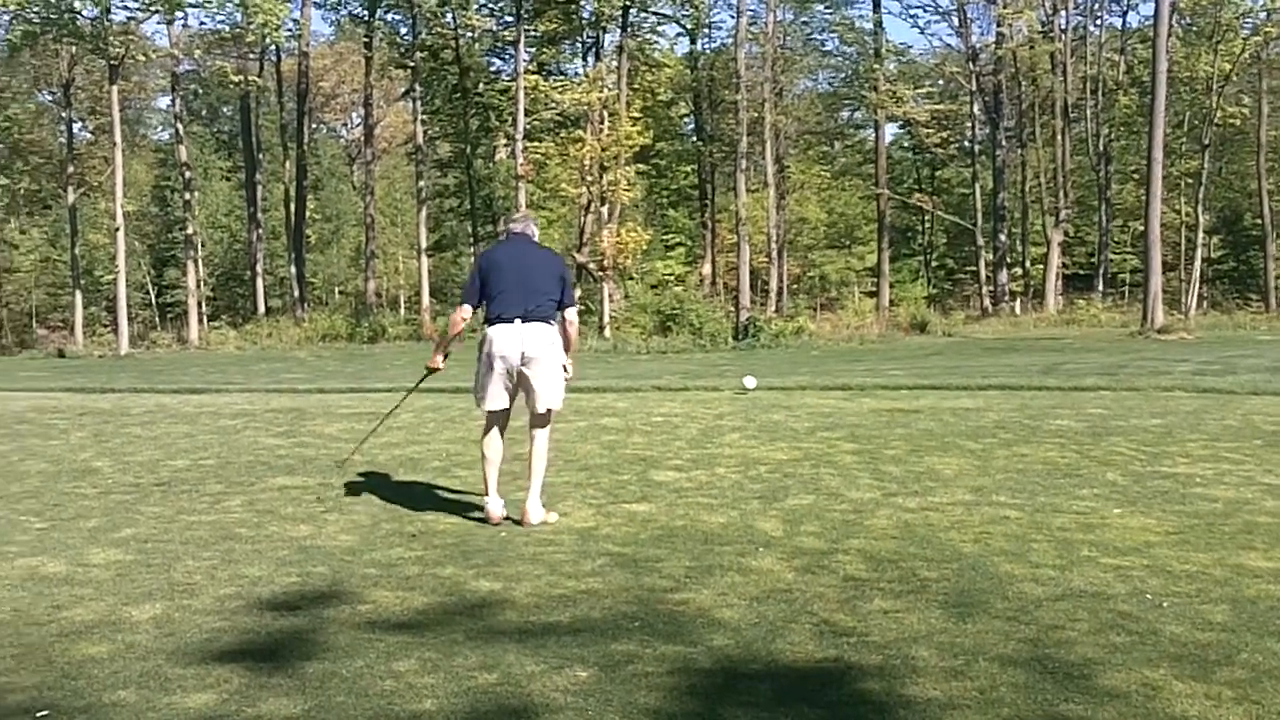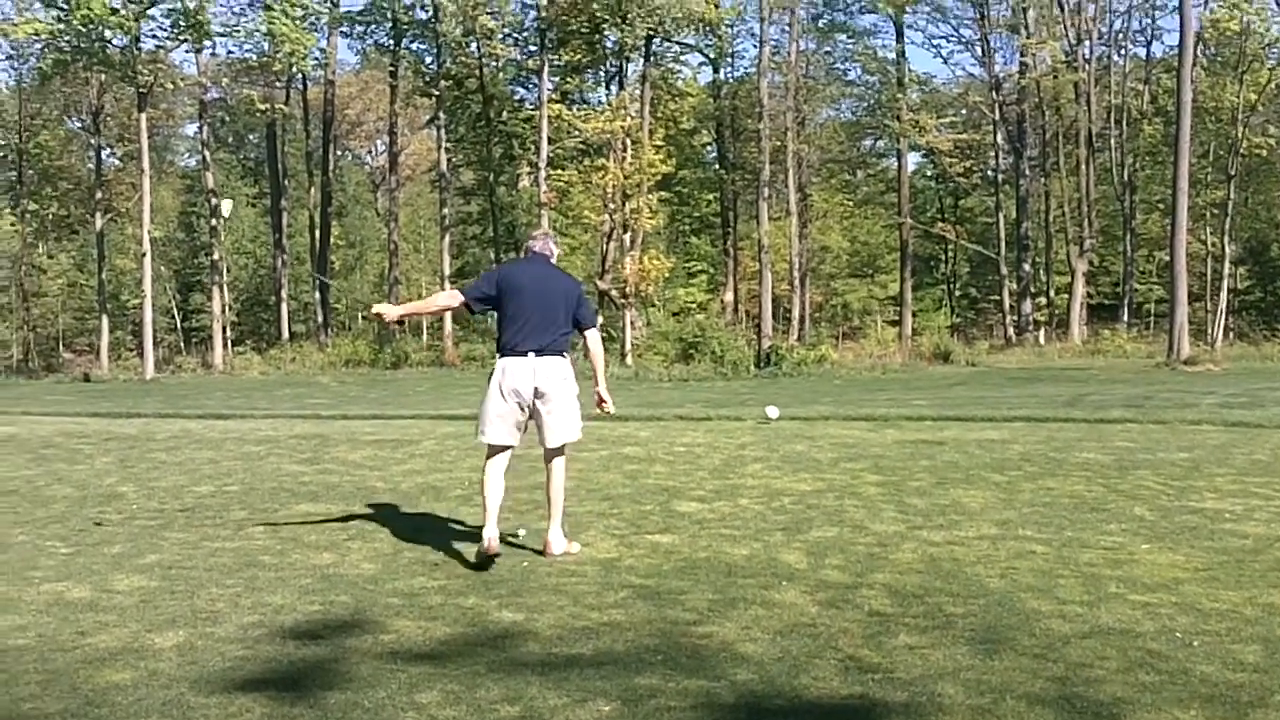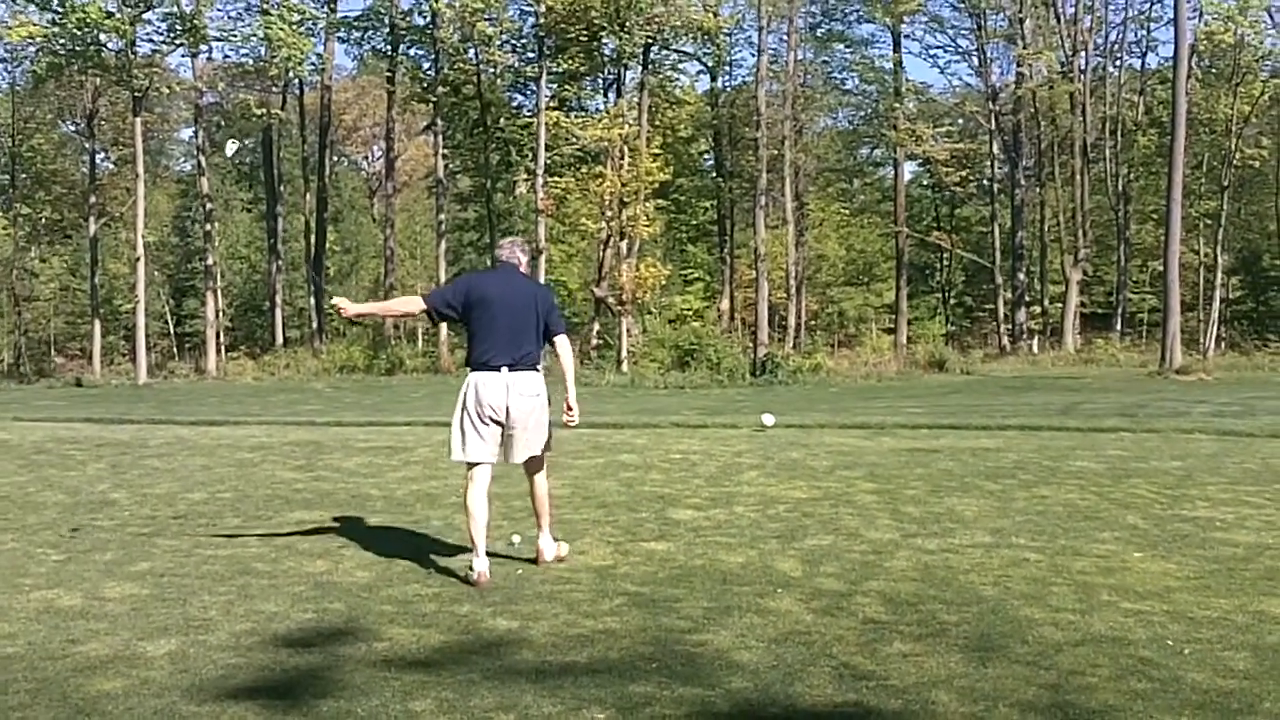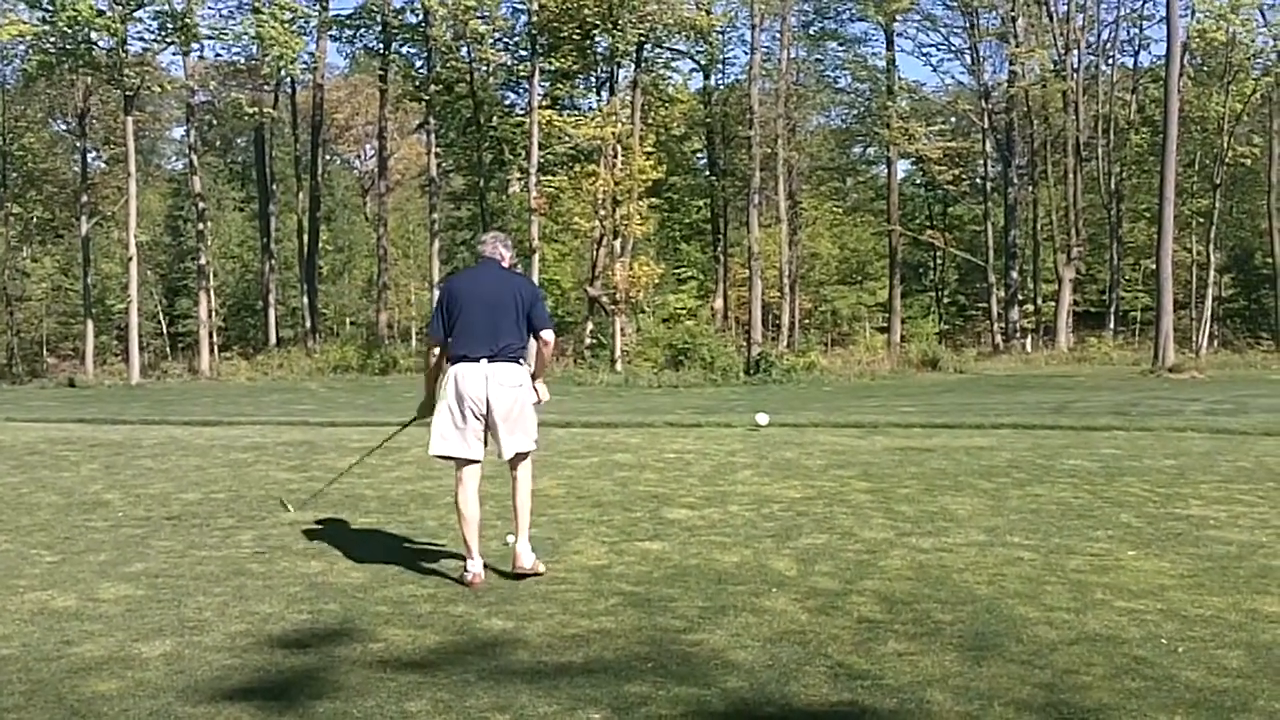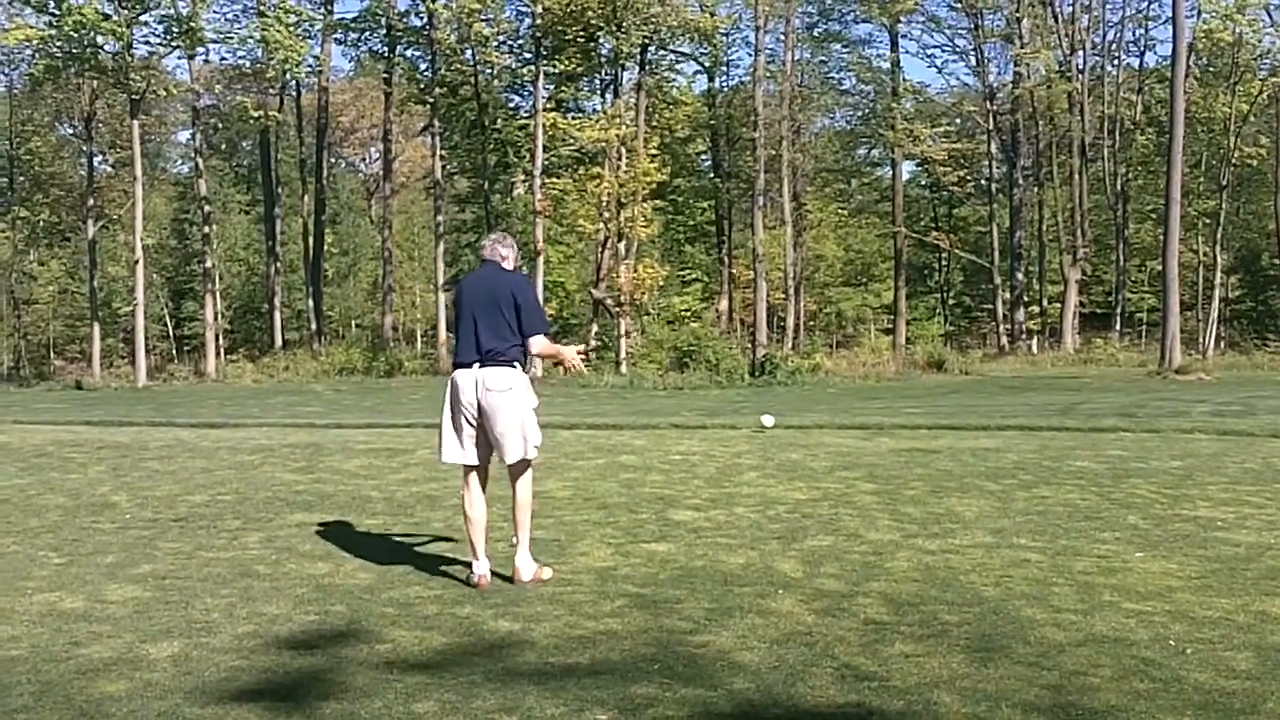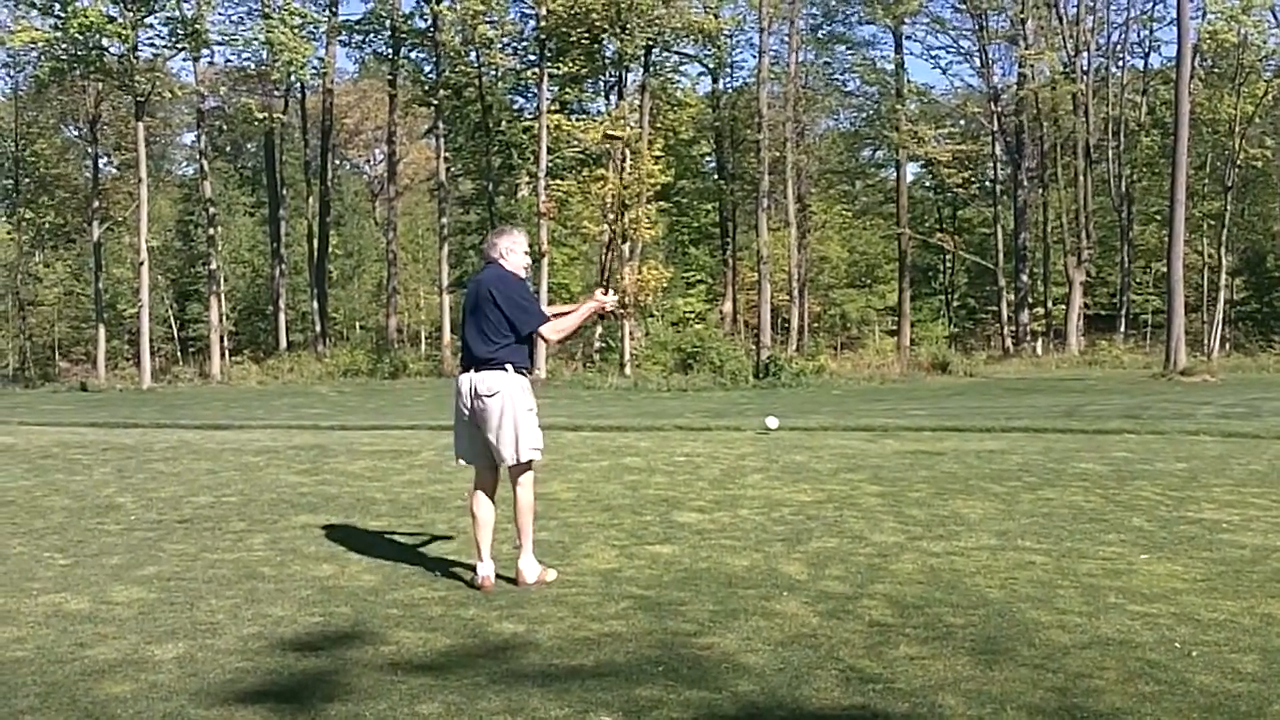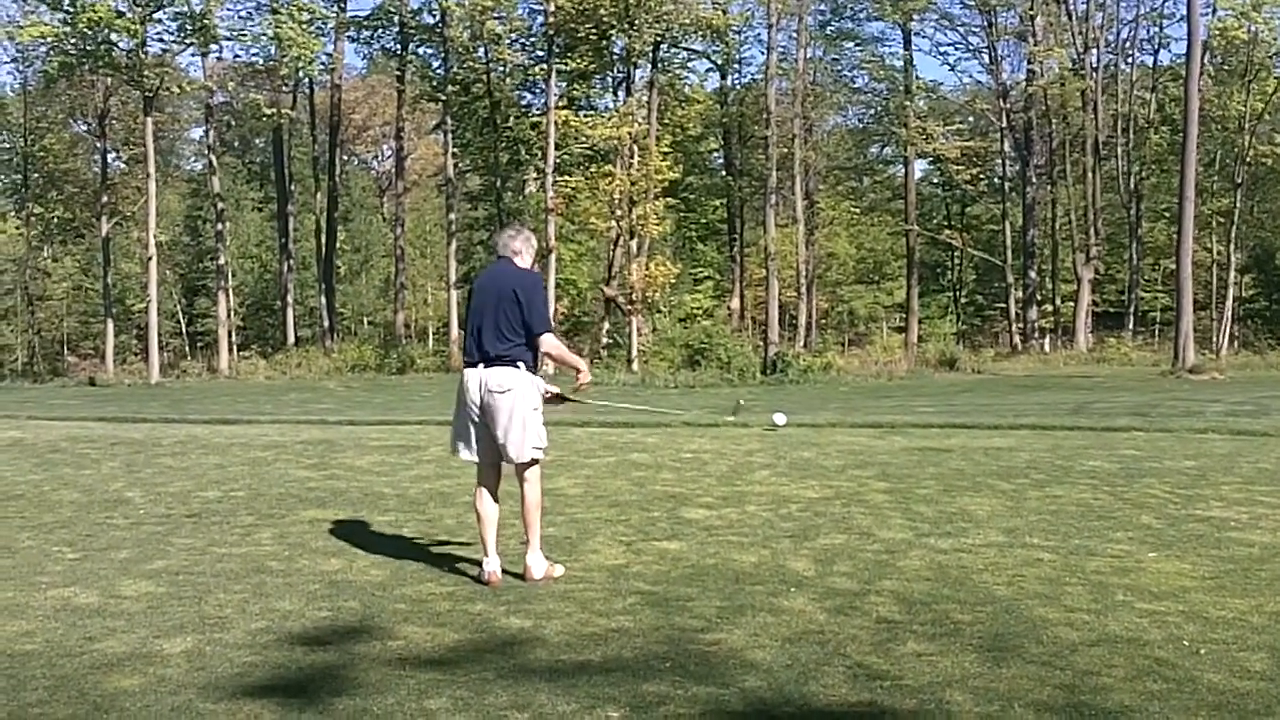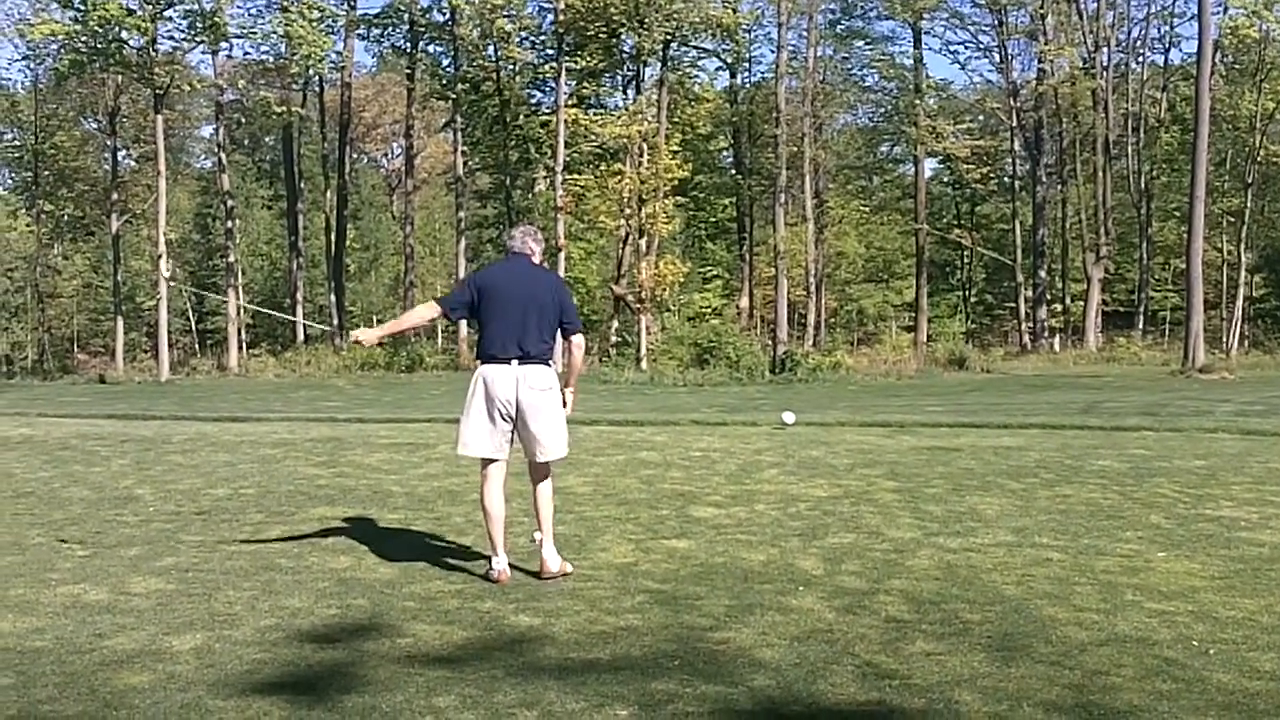
dt=0.3s
person 1, frame 1
left shoulder: (489, 256)
right shoulder: (552, 259)
left elbow: (463, 313)
right elbow: (570, 318)
left wrist: (440, 351)
right wrist: (567, 357)
left hip: (500, 338)
right hip: (541, 339)
left knee: (494, 423)
right knee: (541, 425)
left ankle: (493, 502)
right ankle: (533, 505)
person 1, frame 2
left shoulder: (505, 273)
right shoulder: (570, 284)
left elbow: (452, 299)
right elbow: (592, 337)
left wrist: (400, 310)
right wrist: (601, 385)
left hip: (512, 369)
right hip: (554, 371)
left knee: (497, 457)
right knee: (555, 456)
left ankle: (489, 531)
right ankle: (555, 537)
person 1, frame 3
left shoulder: (472, 284)
right shoulder: (540, 293)
left elbow: (415, 304)
right elbow: (562, 343)
left wrist: (359, 309)
right wrist: (571, 393)
left hip: (483, 385)
right hip: (527, 385)
left knee: (477, 478)
right knee: (535, 466)
left ankle: (479, 562)
right ankle: (546, 543)
person 1, frame 4
left shoulder: (454, 284)
right shoulder: (523, 285)
left elbow: (435, 349)
right elbow: (547, 339)
left wrist: (428, 395)
right wrist: (538, 377)
left hip: (463, 377)
right hip: (508, 376)
left knee: (467, 475)
right knee: (521, 464)
left ankle: (473, 564)
right ankle: (523, 550)
person 1, frame 5
left shoulder: (464, 287)
right shoulder: (518, 284)
right elbow: (535, 345)
left wrist: (557, 353)
right wrist: (563, 353)
left hip: (464, 381)
right hip: (505, 381)
left knee: (473, 478)
right knee: (520, 473)
left ankle: (479, 566)
right ankle: (523, 562)
person 1, frame 6
left shoulder: (482, 284)
right shoulder: (506, 283)
left elbow: (540, 314)
right elbow: (549, 332)
left wrist: (585, 305)
right wrist: (592, 306)
left hip: (473, 384)
right hip: (503, 383)
left knee: (484, 479)
right knee: (522, 475)
left ankle: (484, 567)
right ankle: (527, 564)
person 1, frame 7
left shoulder: (481, 281)
right shoulder: (527, 280)
right elbow: (544, 342)
left wrist: (537, 383)
right wrist: (579, 366)
left hip: (475, 379)
right hip: (510, 380)
left knee: (487, 474)
right knee: (528, 471)
left ankle: (490, 562)
right ankle: (535, 560)
person 1, frame 8
left shoulder: (486, 277)
right shoulder: (554, 283)
left elbow: (432, 309)
right elbow: (576, 342)
left wrist: (379, 332)
right wrist: (569, 387)
left hip: (494, 377)
right hip: (538, 378)
left knee: (493, 474)
right knee: (541, 471)
left ankle: (499, 562)
right ankle: (549, 556)
